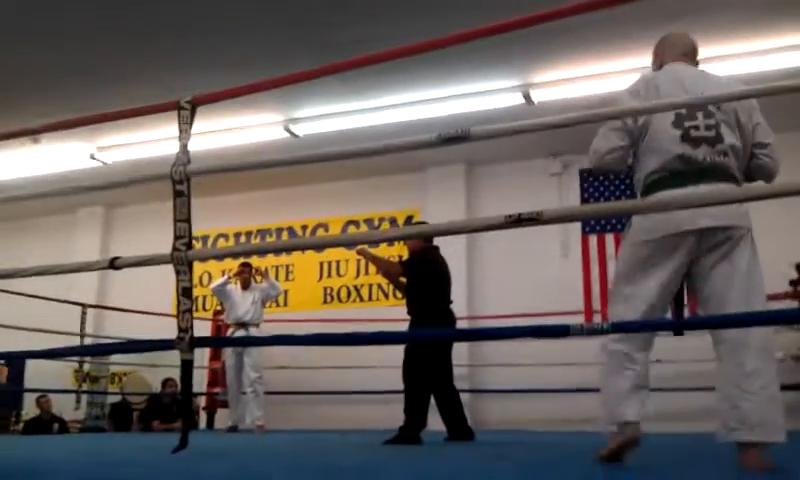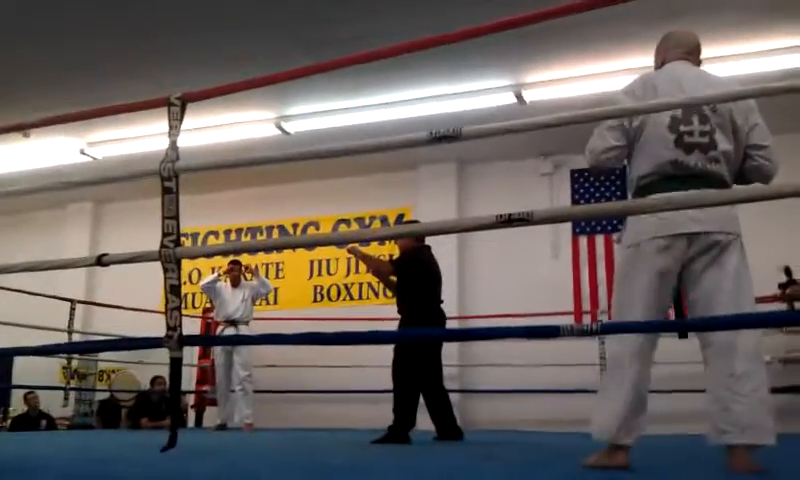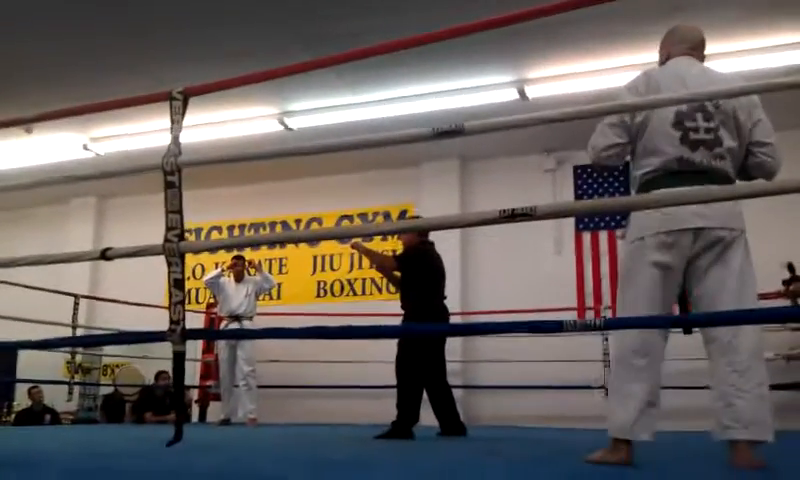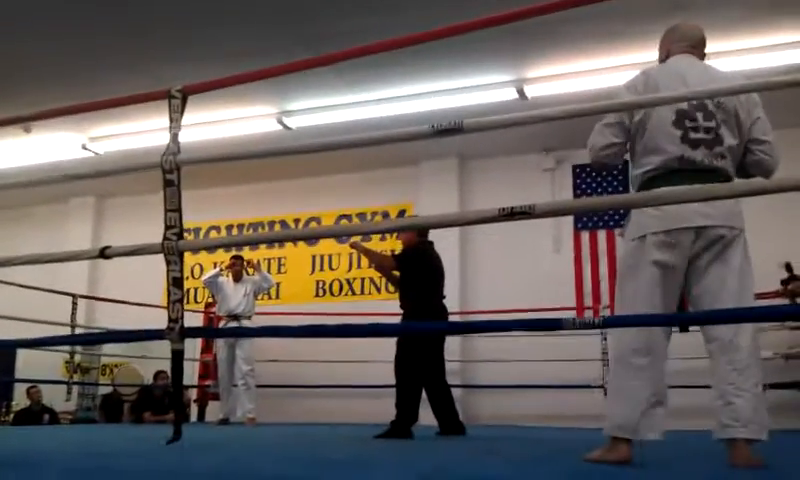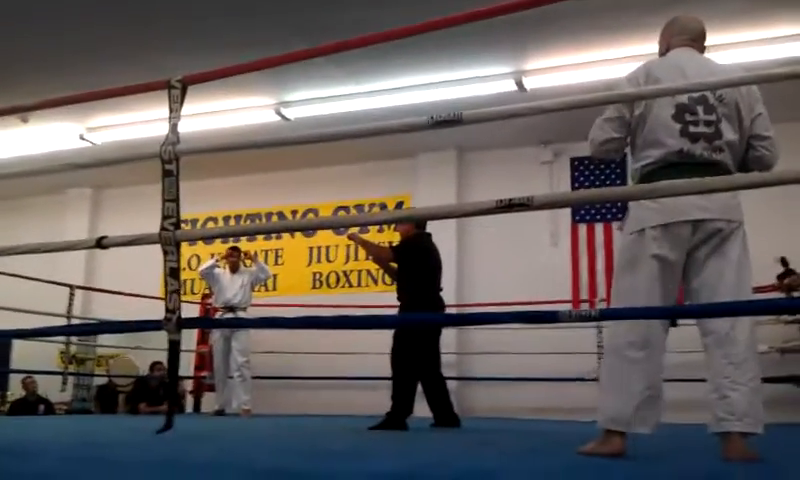
dt=0.1s
person 1, frame 1
left shoulder: (643, 89)
right shoulder: (734, 90)
left elbow: (604, 156)
right elbow: (767, 164)
left hip: (665, 212)
right hip: (725, 211)
left knee: (630, 319)
right knee: (742, 327)
left ankle: (624, 423)
right ankle: (752, 445)
person 1, frame 2
left shoulder: (640, 88)
right shoulder: (733, 93)
left elbow: (601, 155)
right elbow: (764, 166)
left hip: (656, 218)
right hip: (715, 217)
left knee: (631, 334)
right knee: (732, 330)
left ankle: (616, 442)
right ankle: (741, 446)
person 1, frame 3
left shoulder: (643, 85)
right shoulder: (736, 89)
left elbow: (603, 151)
right elbow: (766, 162)
left hip: (660, 213)
right hip: (720, 212)
left knee: (639, 329)
right knee: (733, 329)
left ankle: (623, 440)
right ankle: (742, 442)
person 1, frame 4
left shoulder: (643, 83)
right shoulder: (736, 88)
left elbow: (602, 151)
right elbow: (764, 160)
left hip: (660, 212)
right hip: (719, 211)
left knee: (639, 327)
right knee: (732, 328)
left ankle: (622, 438)
right ankle: (741, 441)
person 1, frame 5
left shoulder: (643, 77)
right shoulder: (738, 82)
left elbow: (602, 144)
right elbow: (764, 155)
left hip: (659, 205)
right hip: (719, 204)
left knee: (636, 320)
right knee: (728, 320)
left ankle: (615, 432)
right ankle: (735, 434)
person 2, frame 1
left shoulder: (424, 257)
right shoulder: (432, 259)
left elbow: (396, 268)
right elbow: (416, 291)
left wrist: (368, 254)
right wrist: (393, 279)
left hip: (429, 326)
right hip: (438, 325)
left knee: (417, 378)
right knee: (440, 380)
left ankle: (411, 431)
right ankle: (459, 430)
person 2, frame 2
left shoulder: (415, 257)
right shoulder: (423, 258)
left elbow: (386, 267)
right elbow: (407, 290)
left wrist: (358, 253)
right wrist: (383, 278)
left hip: (419, 325)
right hip: (428, 325)
left knee: (406, 377)
right knee: (430, 380)
left ankle: (400, 430)
right ankle: (448, 429)
person 2, frame 3
left shoulder: (419, 253)
right shoulder: (426, 255)
left elbow: (389, 262)
right elbow: (410, 285)
left wrist: (362, 248)
right wrist: (388, 274)
left hip: (421, 321)
right hip: (431, 321)
left knee: (410, 373)
right knee: (433, 375)
left ankle: (403, 426)
right ankle: (452, 425)
person 2, frame 4
left shoulder: (418, 253)
right shoulder: (426, 255)
left elbow: (388, 262)
right elbow: (409, 286)
left wrist: (361, 248)
right wrist: (386, 274)
left hip: (421, 322)
right hip: (430, 321)
left knee: (408, 373)
right knee: (432, 376)
left ankle: (402, 426)
right ankle: (451, 425)
person 2, frame 5
left shoulder: (416, 244)
right shoulder: (424, 246)
left elbow: (386, 254)
right elbow: (407, 278)
left wrist: (359, 240)
right wrist: (384, 266)
left hip: (418, 312)
right hip: (427, 312)
left knee: (405, 365)
right knee: (427, 368)
left ankle: (397, 418)
right ankle: (446, 417)
person 3, frame 1
left shoulder: (260, 290)
right shoulder: (229, 290)
left elbow: (277, 291)
right elbow: (214, 288)
left wrist: (265, 276)
right wrist: (231, 276)
left hip: (252, 335)
right hip: (233, 335)
left knee: (254, 378)
right knee: (233, 380)
left ankle: (258, 421)
right ankle: (235, 420)
person 3, frame 2
left shoulder: (250, 287)
right shoulder: (219, 288)
left elbow: (267, 288)
right elbow: (204, 285)
left wrist: (255, 273)
right wrist: (221, 273)
left hip: (241, 333)
right hip: (223, 333)
left knee: (243, 376)
right knee: (222, 378)
left ankle: (246, 419)
right ankle: (223, 418)
person 3, frame 3
left shoulder: (253, 283)
right shoulder: (223, 283)
left elbow: (270, 284)
right elbow: (207, 280)
left wrist: (258, 269)
right wrist: (224, 269)
left hip: (245, 329)
right hip: (227, 328)
left knee: (247, 372)
right knee: (226, 374)
left ankle: (250, 414)
right ankle: (227, 413)
person 3, frame 4
left shoulder: (252, 282)
right shoulder: (221, 283)
left elbow: (269, 283)
right elbow: (206, 280)
left wrist: (257, 268)
right wrist: (223, 268)
left hip: (244, 328)
right hip: (225, 327)
left knee: (246, 371)
right knee: (224, 373)
left ankle: (249, 413)
right ankle: (226, 413)
person 3, frame 5
left shoulder: (249, 274)
right shoulder: (218, 274)
left elbow: (266, 274)
right elbow: (202, 271)
left wrist: (254, 260)
right wrist: (219, 259)
left hip: (240, 319)
right hip: (221, 319)
left knee: (241, 363)
right knee: (220, 365)
left ankle: (244, 405)
right ankle: (221, 404)
